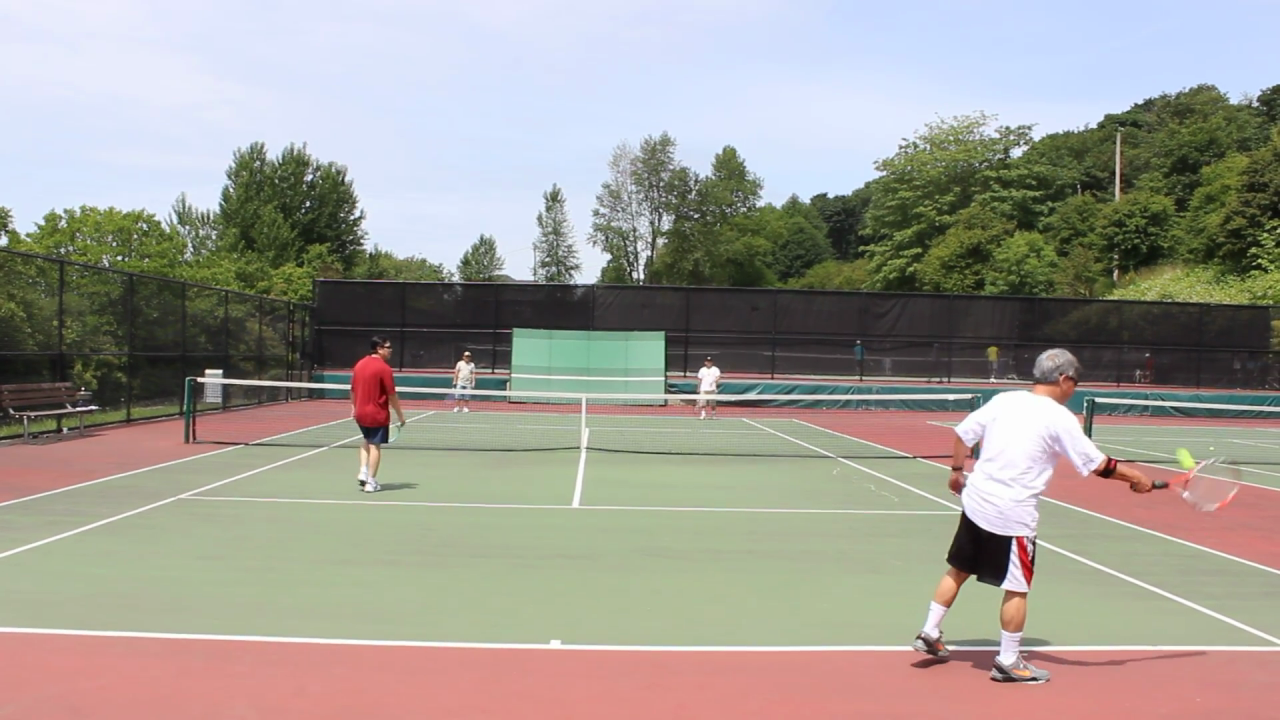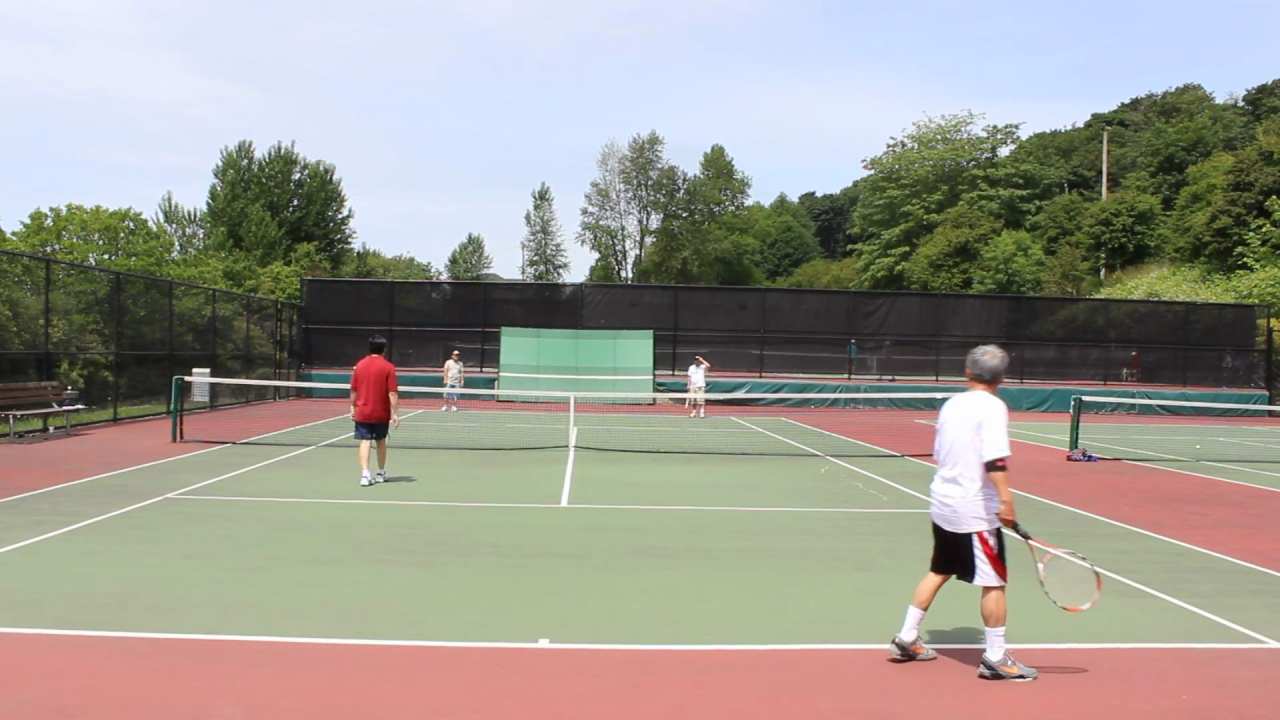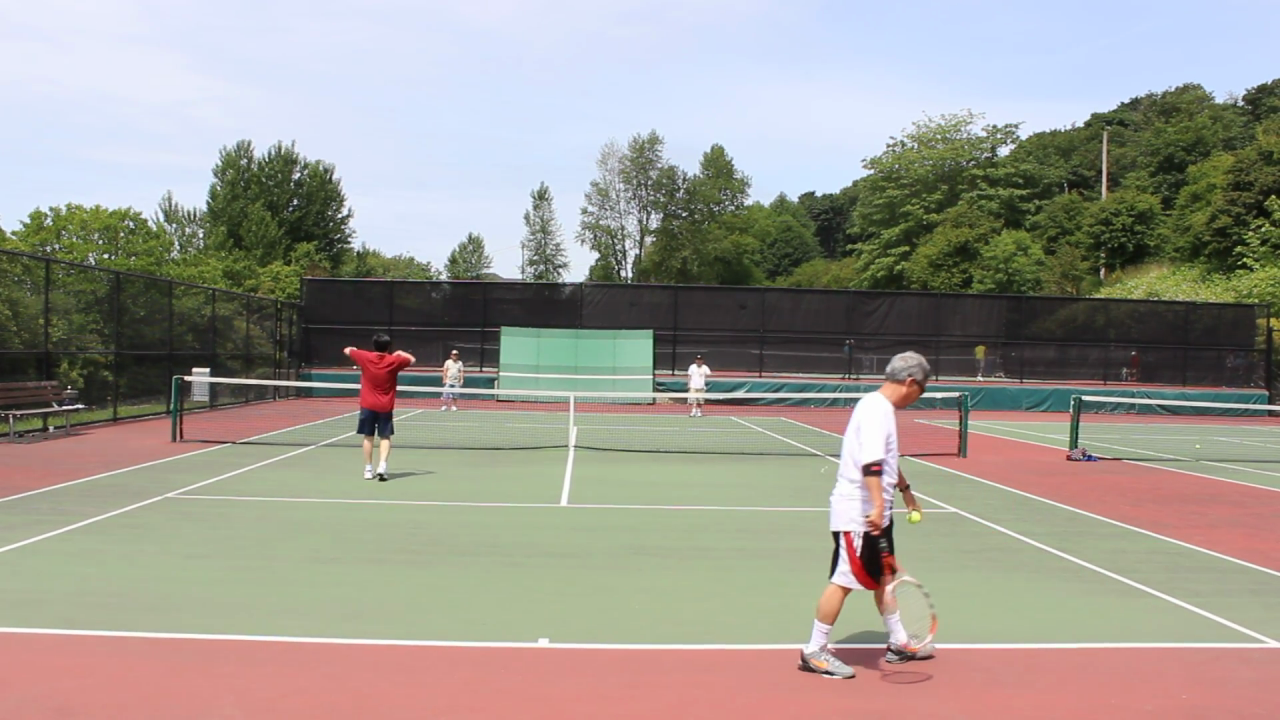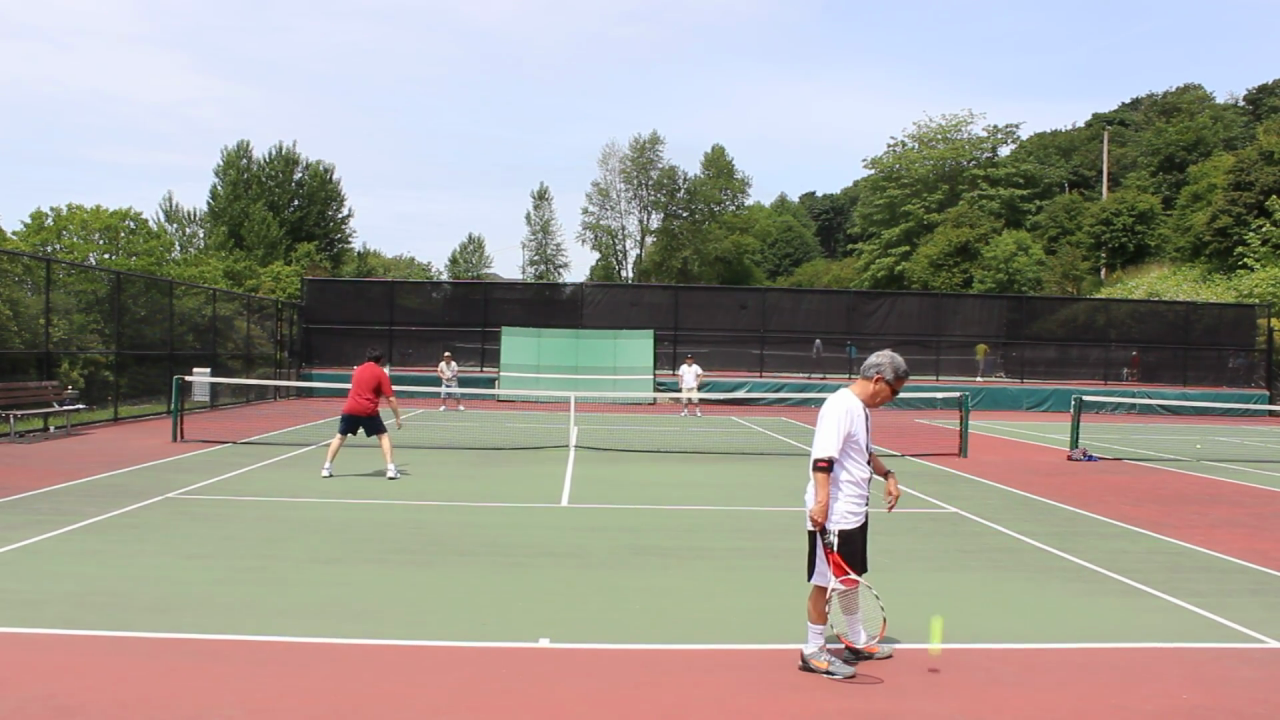
dt=1s
person 1, frame 1
left shoulder: (1004, 400)
right shoulder: (1061, 418)
left elbow: (962, 433)
right elbow: (1096, 464)
left wrist: (957, 471)
right wrist: (1135, 478)
left hip: (976, 500)
right hip: (1012, 512)
left knee: (957, 570)
right knee: (1017, 588)
left ankle: (929, 633)
right ankle: (1008, 662)
person 1, frame 2
left shoulder: (951, 405)
right shoulder: (993, 407)
right elbow: (994, 458)
right wrist: (1005, 500)
left hip: (943, 503)
right hip: (975, 511)
left knee: (939, 572)
right knee: (993, 583)
left ankle: (906, 639)
right ankle: (996, 659)
person 1, frame 3
left shoulder: (881, 407)
right shoulder: (876, 409)
left elbow: (887, 460)
right elbow: (870, 463)
left wrist: (906, 492)
right wrist: (877, 505)
left hip: (876, 512)
right hip: (858, 513)
left knee: (884, 576)
right knee: (844, 581)
left ankle: (899, 644)
right ankle: (814, 651)
person 1, frame 4
left shoulder: (861, 408)
right shoulder: (841, 406)
right elbow: (823, 458)
left wrist: (887, 475)
right wrist: (821, 501)
left hip: (854, 512)
right hip: (832, 515)
right knee: (824, 581)
right ankle: (813, 651)
